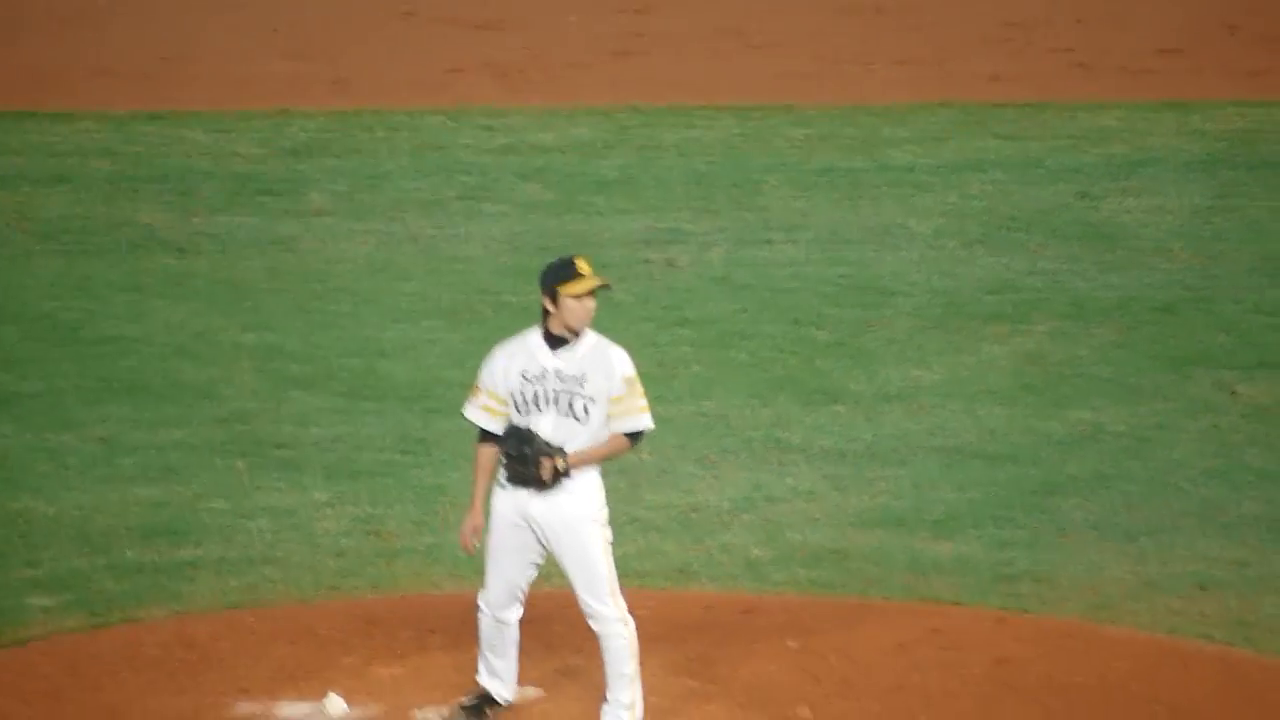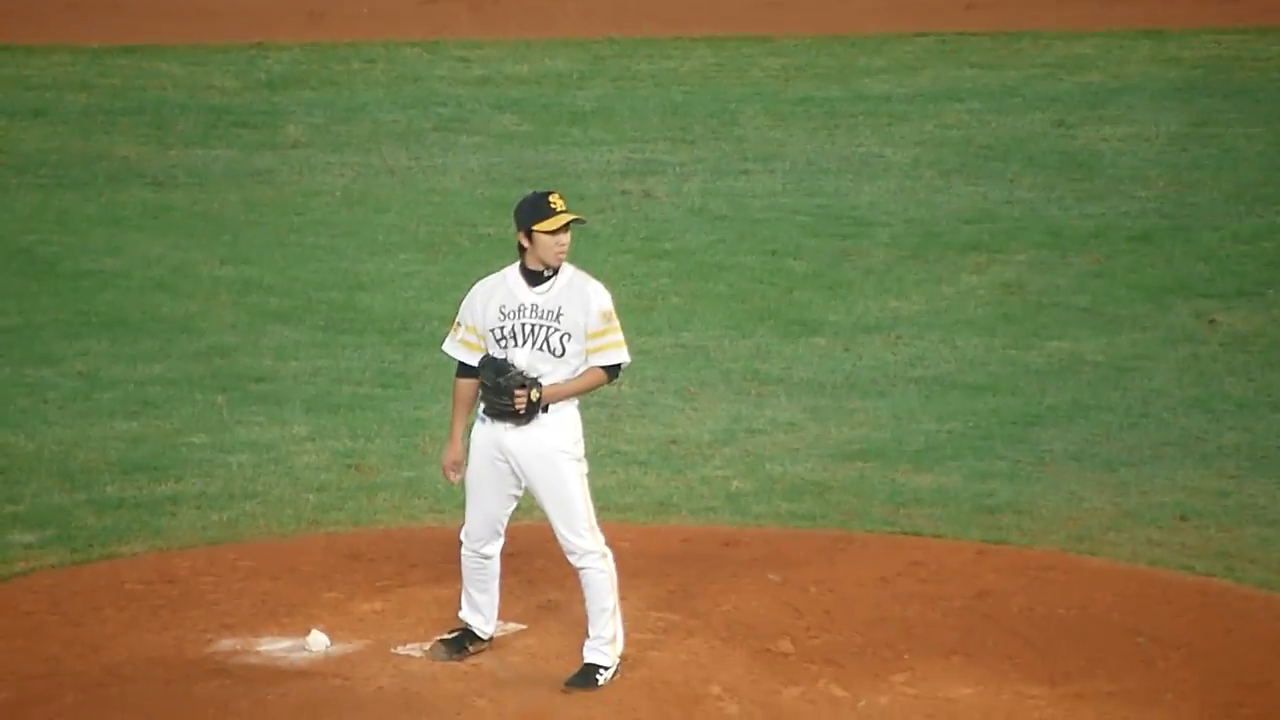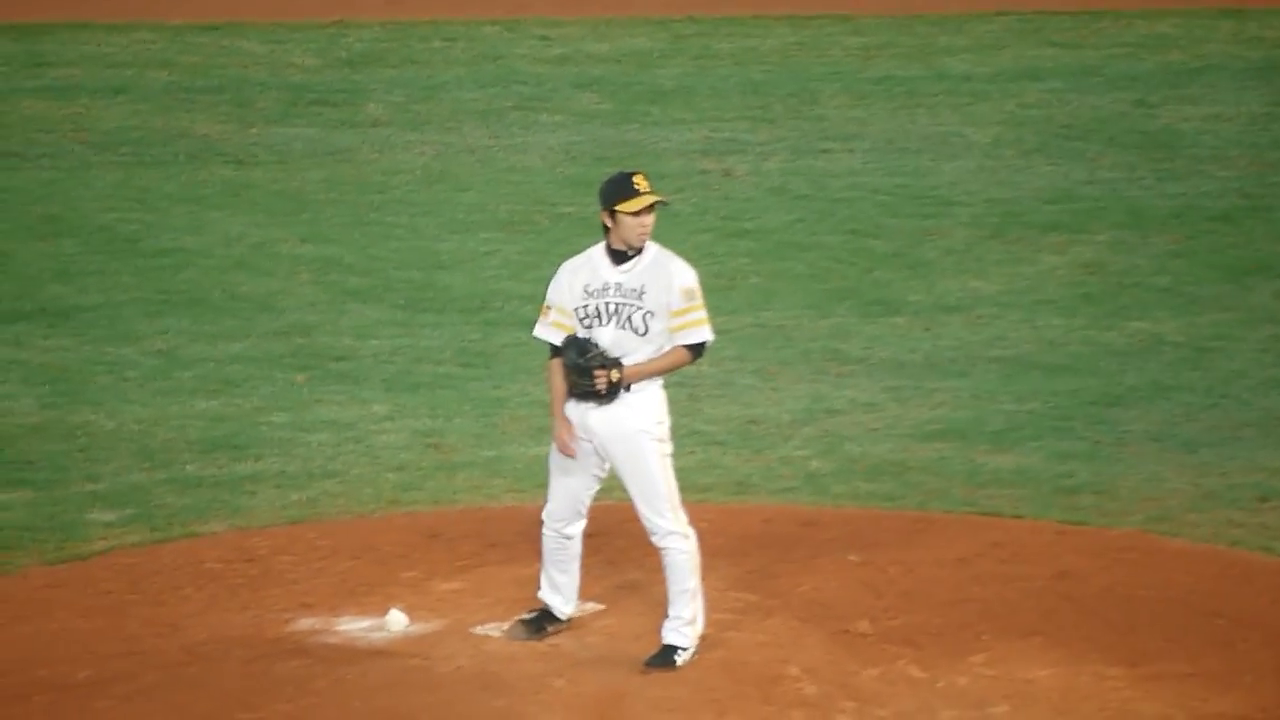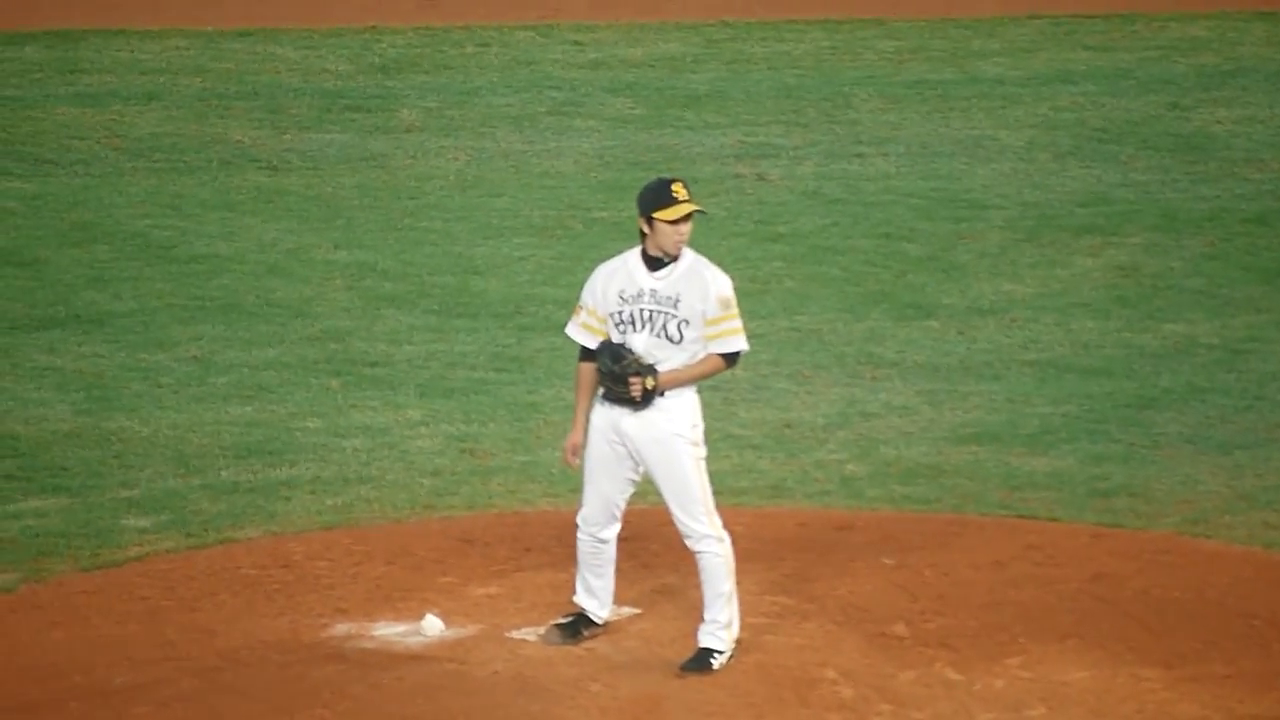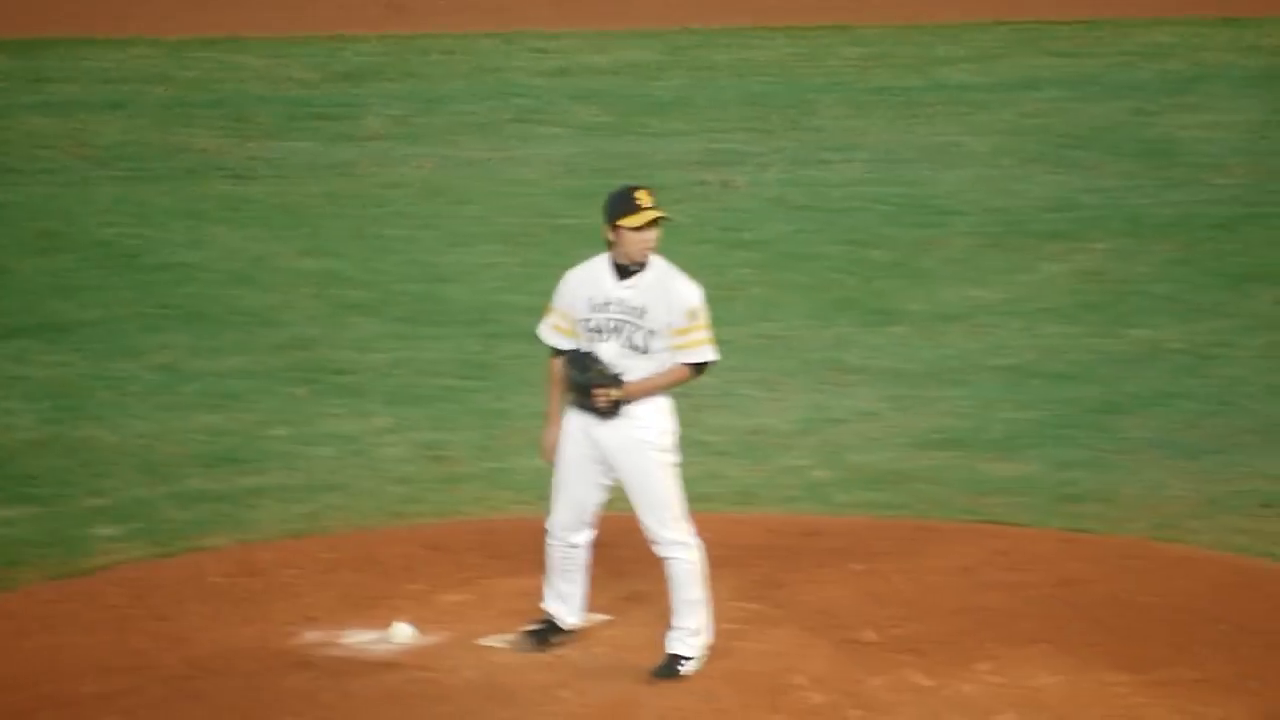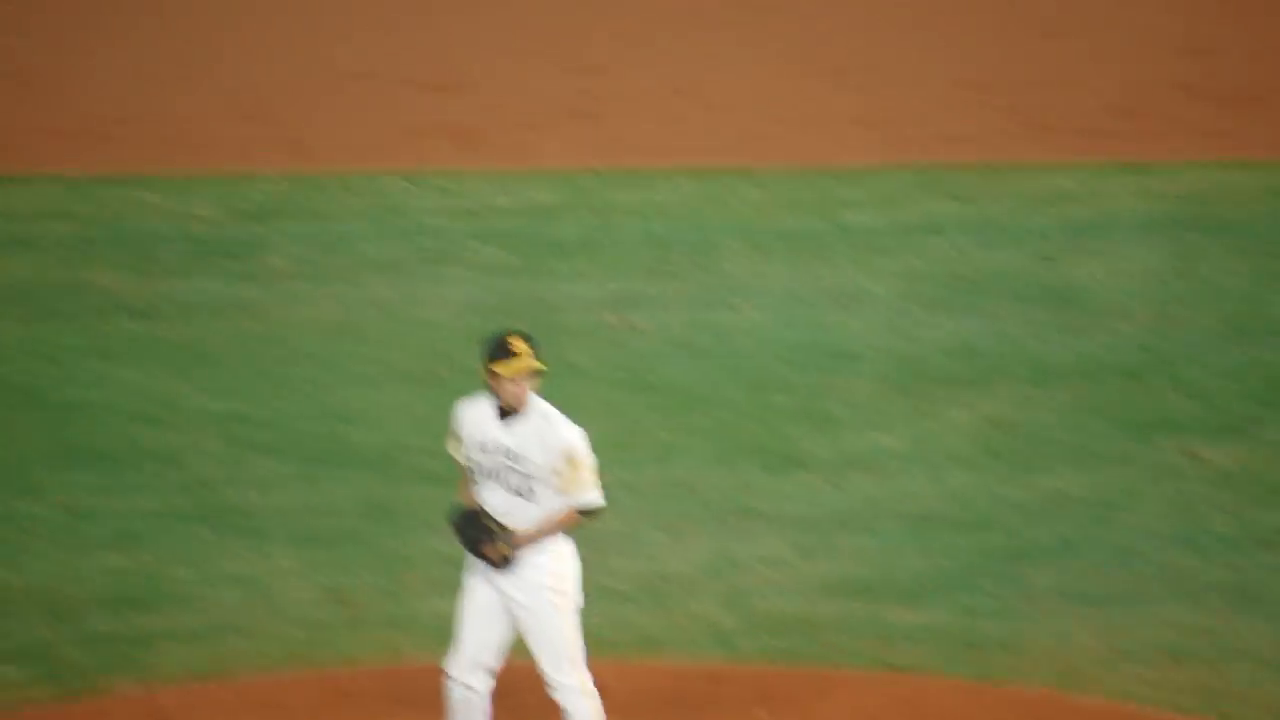
dt=0.4s
person 1, frame 1
left shoulder: (611, 358)
right shoulder: (507, 356)
left elbow: (630, 432)
right elbow: (489, 435)
left wrist: (569, 461)
right wrist: (476, 506)
left hip: (575, 499)
right hip: (514, 498)
left knee: (605, 610)
right knee: (496, 602)
person 1, frame 2
left shoulder: (588, 293)
right shoulder: (486, 293)
left elbow: (607, 367)
right elbow: (468, 369)
left wrist: (545, 394)
right wrist: (455, 439)
left hip: (552, 430)
right hip: (492, 430)
left knee: (584, 544)
right knee: (478, 537)
left ankle: (603, 651)
right ankle: (478, 627)
person 1, frame 3
left shoulder: (673, 272)
right shoulder: (574, 272)
left elbow: (691, 347)
right elbow: (557, 352)
left wrist: (626, 373)
right wrist: (559, 418)
left hip: (637, 409)
right hip: (580, 409)
left knee: (666, 524)
right knee: (560, 516)
left ankle: (682, 631)
right ankle: (556, 606)
person 1, frame 4
left shoulder: (709, 280)
right shoulder: (608, 276)
left elbow: (725, 355)
right elbow: (589, 353)
left wrist: (661, 380)
right wrist: (579, 424)
left hip: (671, 414)
right hip: (610, 414)
left knee: (701, 529)
right knee: (594, 521)
left ankle: (719, 635)
right ankle: (592, 612)
person 1, frame 5
left shoulder: (678, 289)
right shoulder: (578, 280)
left elbow: (694, 363)
right elbow: (561, 354)
left wrist: (629, 390)
right wrist: (554, 421)
left hip: (643, 421)
right hip: (582, 420)
left knee: (671, 533)
right knee: (565, 525)
left ankle: (688, 641)
right ankle: (562, 617)
person 1, frame 6
left shoulder: (560, 432)
right shoulder: (469, 414)
left elbow: (584, 507)
left wrist: (519, 541)
right wrist: (469, 511)
left hip: (543, 563)
right hip: (488, 562)
left knee: (567, 675)
right knee: (466, 670)
